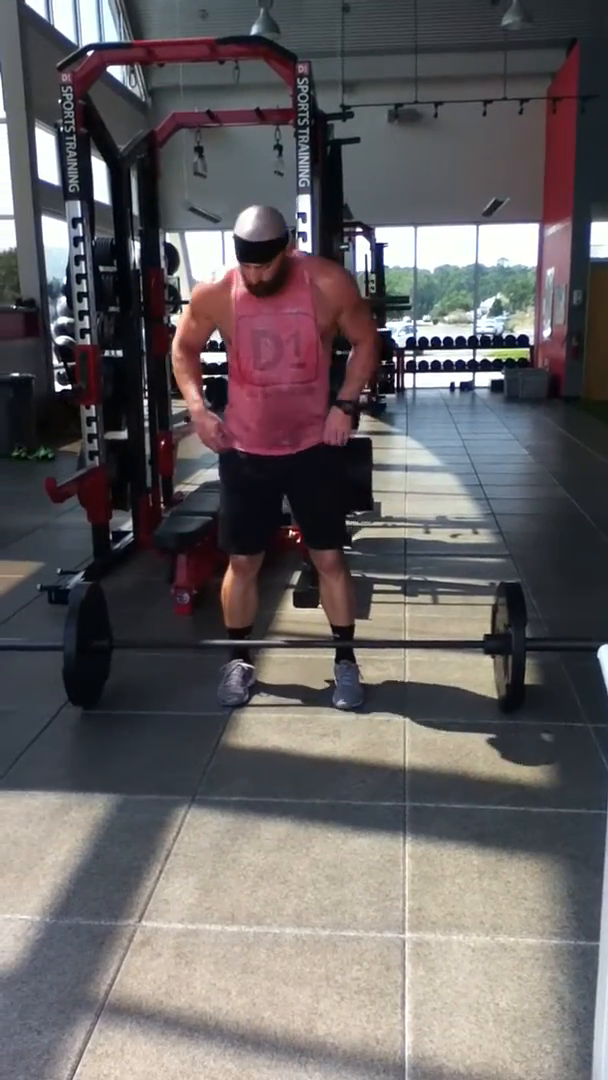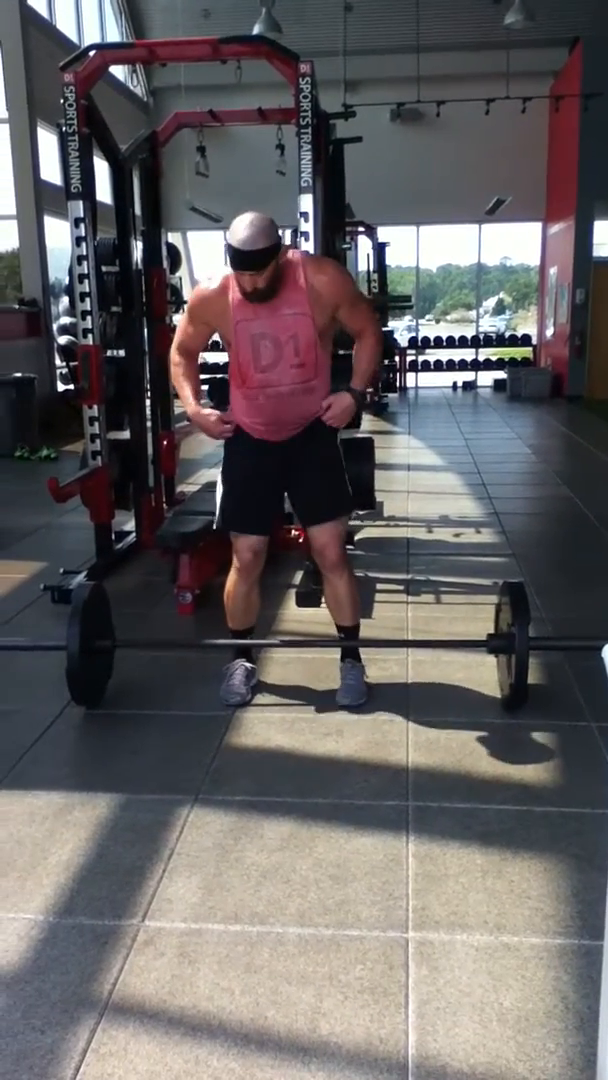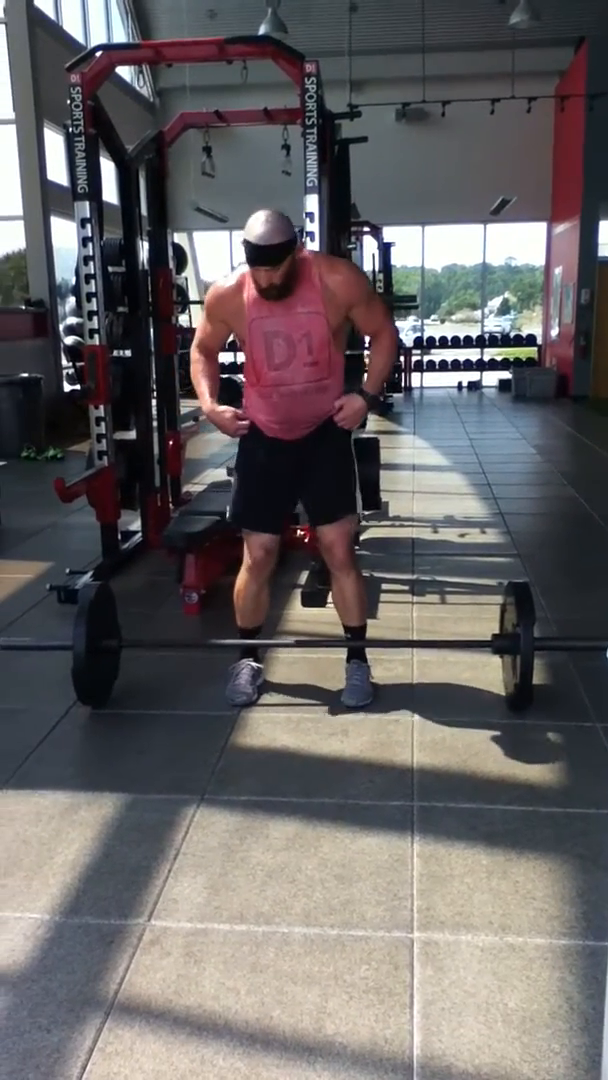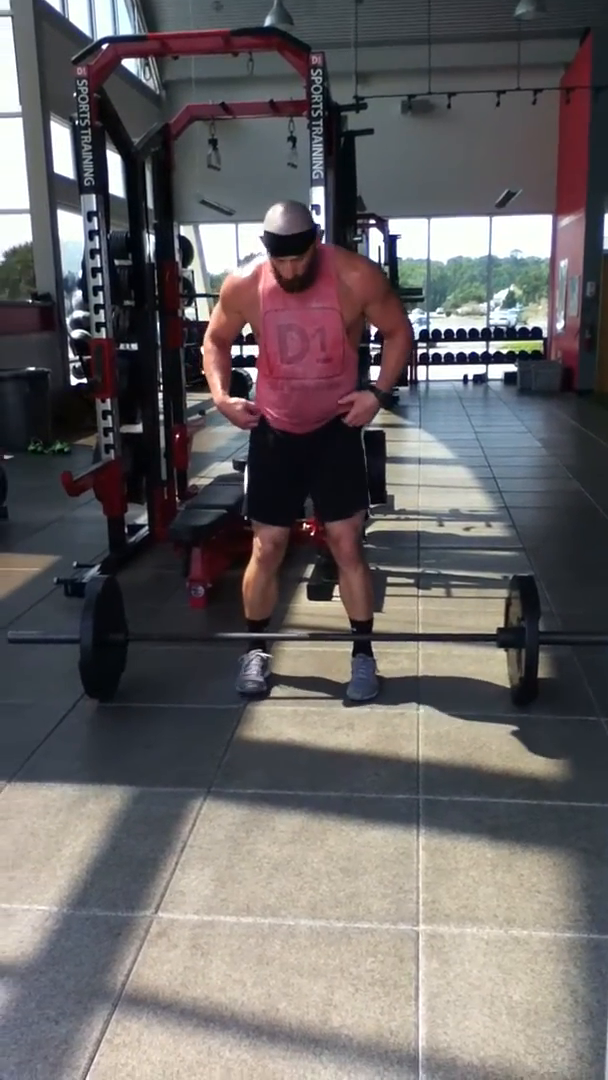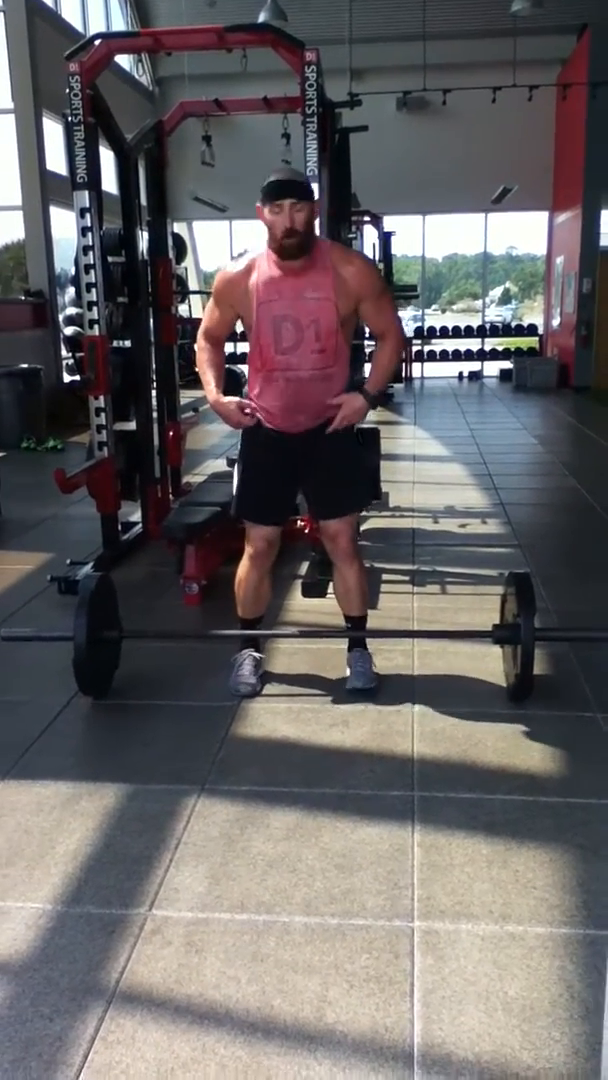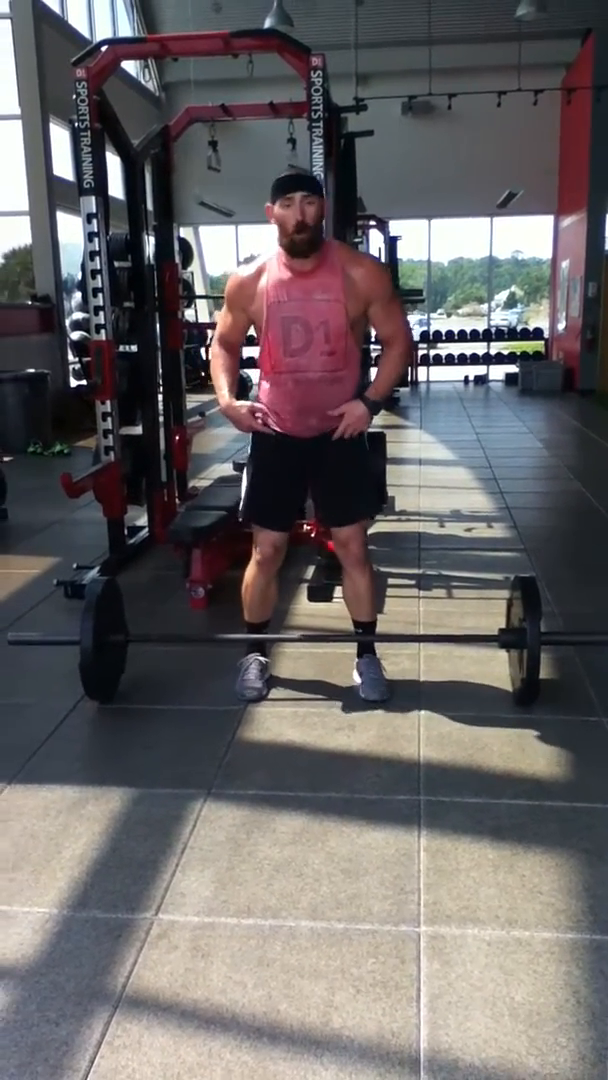
dt=0.2s
person 1, frame 1
left shoulder: (329, 283)
right shoulder: (212, 294)
left elbow: (365, 340)
right elbow: (184, 349)
left wrist: (347, 404)
right wrist: (197, 408)
left hip: (312, 444)
right hip: (245, 447)
left knee: (329, 557)
right knee: (242, 560)
left ankle: (346, 658)
right ankle: (239, 657)
person 1, frame 2
left shoulder: (324, 281)
right shoulder: (209, 298)
left elbow: (367, 331)
right elbow: (182, 353)
left wrist: (354, 392)
right wrist: (193, 406)
left hip: (313, 433)
right hip: (249, 439)
left knee: (330, 551)
right knee: (246, 557)
left ankle: (351, 658)
right ankle: (242, 658)
person 1, frame 3
left shoulder: (340, 280)
right shoulder: (226, 295)
left elbow: (384, 333)
right elbow: (202, 350)
left wrist: (366, 395)
right wrist: (209, 403)
left hip: (325, 433)
right hip: (263, 437)
left knee: (339, 550)
right knee: (257, 555)
left ankle: (357, 658)
right ankle: (249, 657)
person 1, frame 4
left shoulder: (358, 277)
right shoulder: (242, 286)
left elbow: (399, 332)
right elbow: (216, 340)
left wrist: (378, 393)
right wrist: (221, 395)
left hip: (336, 428)
right hip: (273, 432)
left knee: (347, 544)
right knee: (267, 548)
left ankle: (362, 652)
right ankle: (256, 649)
person 1, frame 5
left shoulder: (353, 271)
right shoulder: (236, 279)
left elbow: (390, 334)
right elbow: (209, 338)
left wrist: (368, 394)
right wrist: (214, 394)
left hip: (331, 428)
right hip: (266, 431)
left knee: (342, 542)
right knee: (259, 546)
left ankle: (357, 647)
right ankle: (249, 648)
person 1, frame 6
left shoulder: (362, 274)
right shoulder: (247, 283)
left elbow: (398, 341)
right elbow: (223, 344)
left wrist: (370, 402)
right wrist: (226, 399)
left hip: (339, 434)
right hip: (274, 436)
left knee: (352, 547)
right knee: (265, 552)
left ankle: (366, 654)
right ankle: (255, 653)
